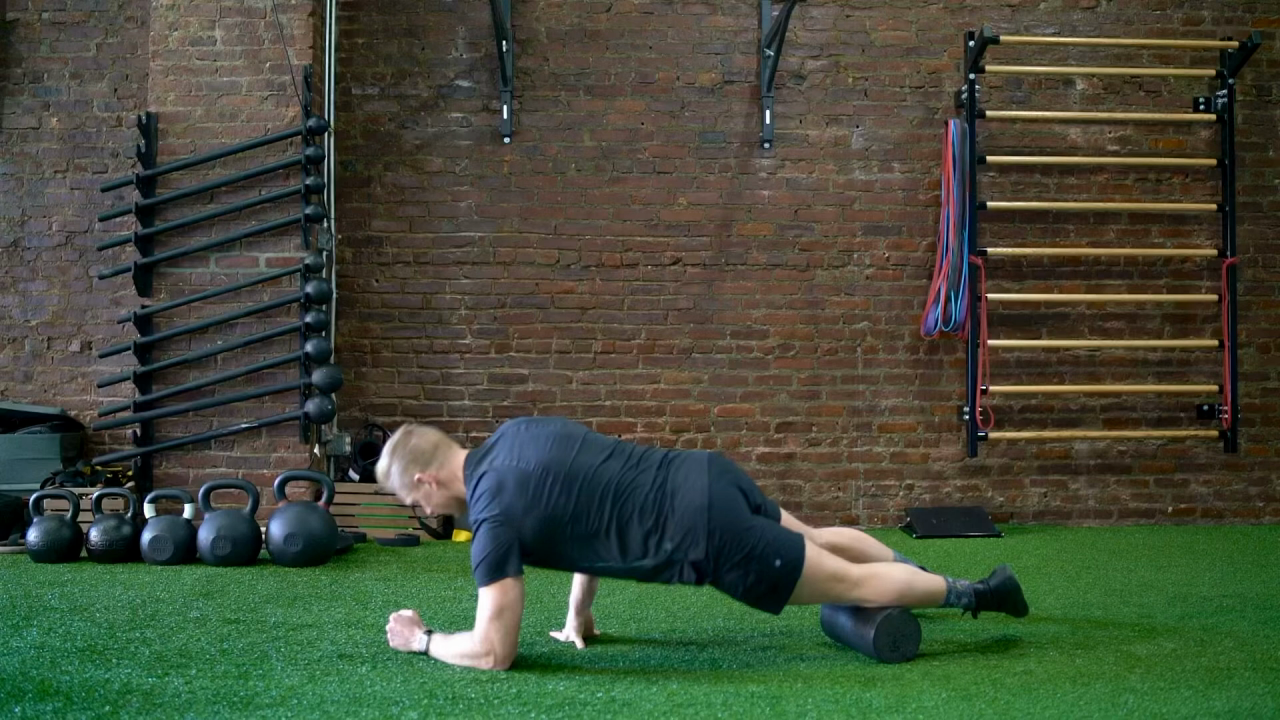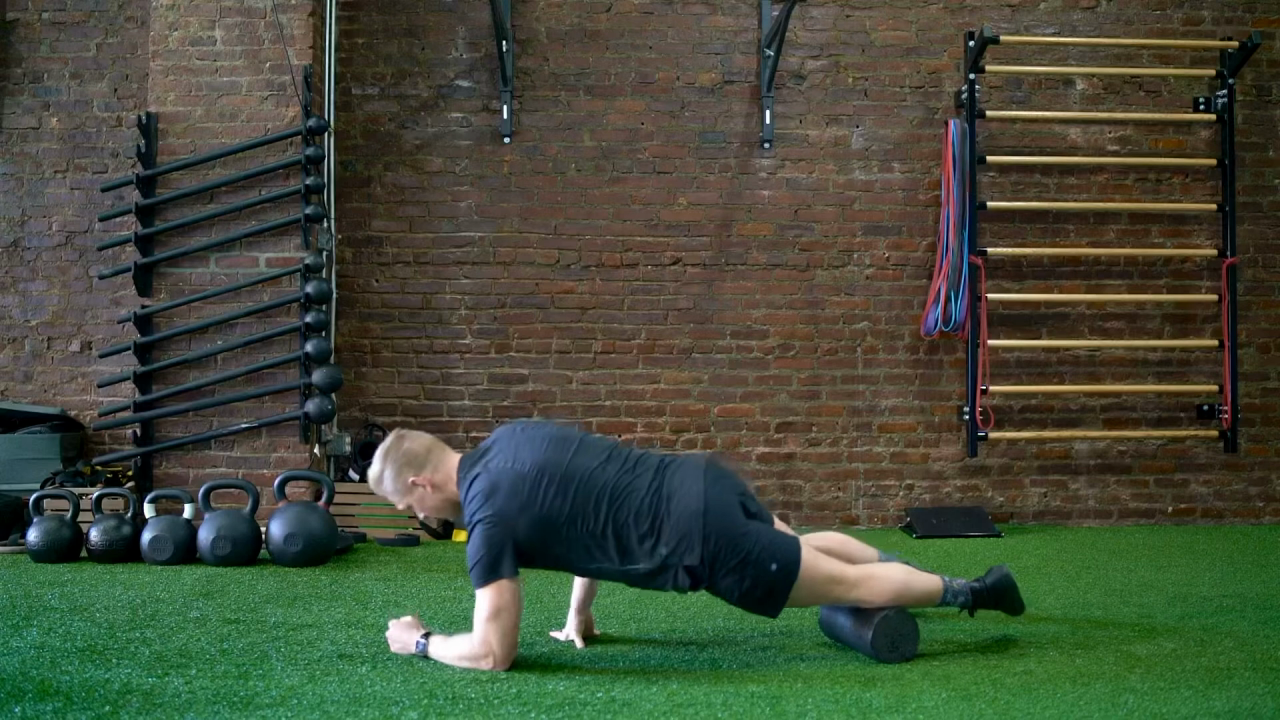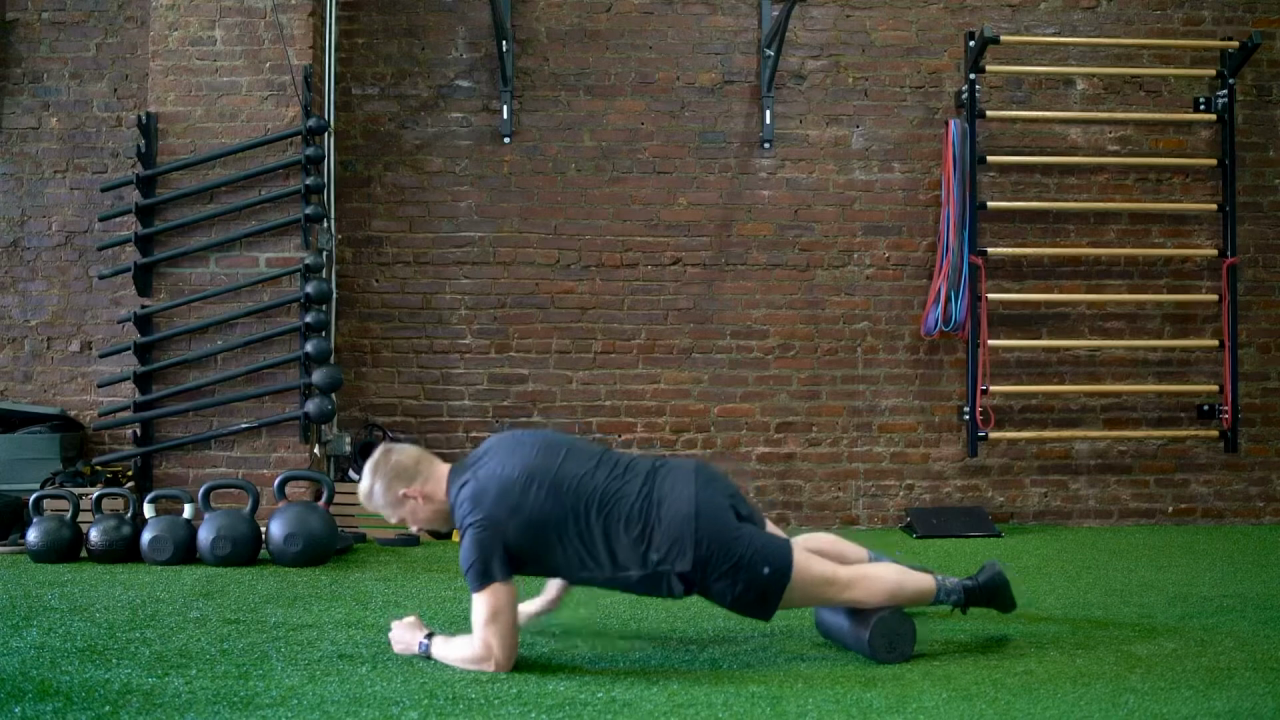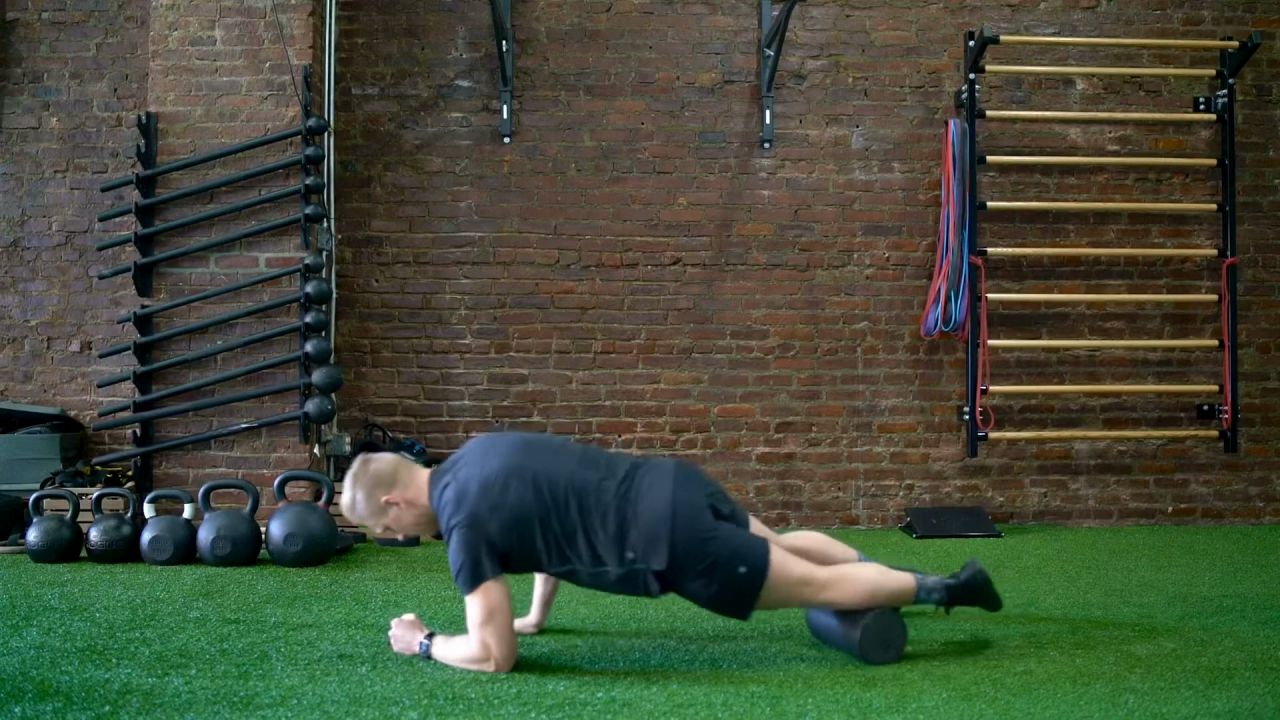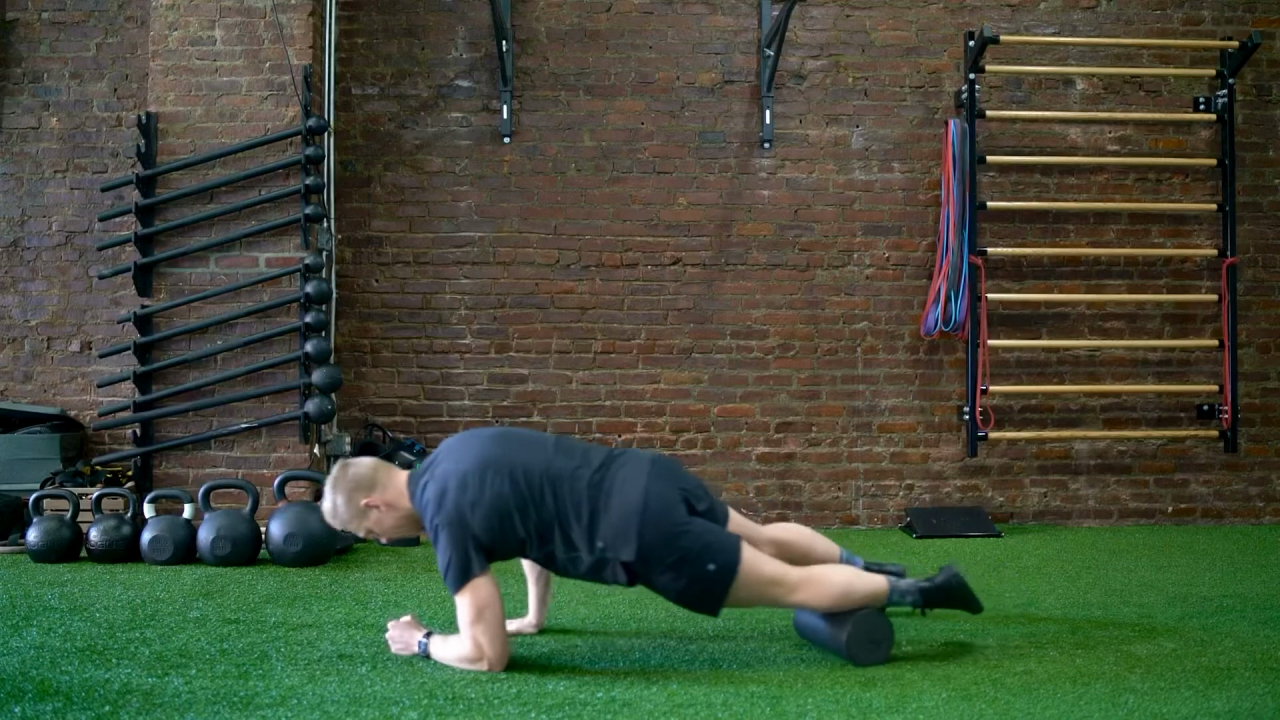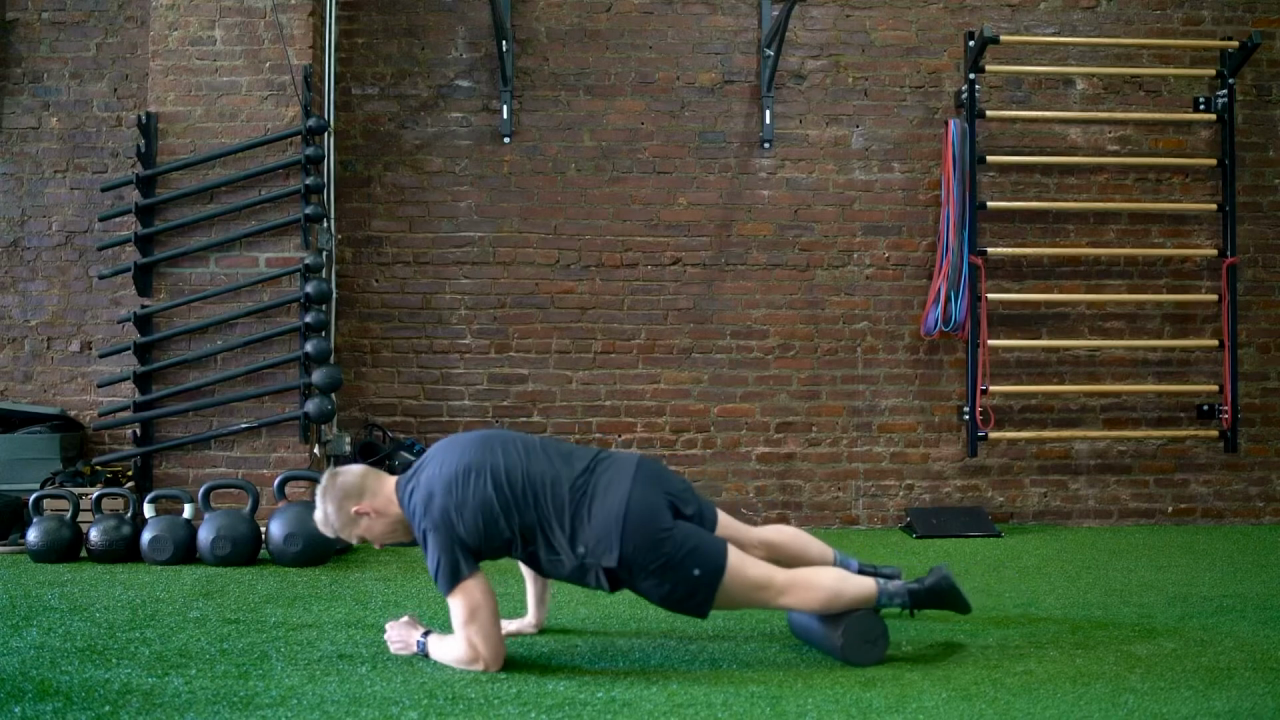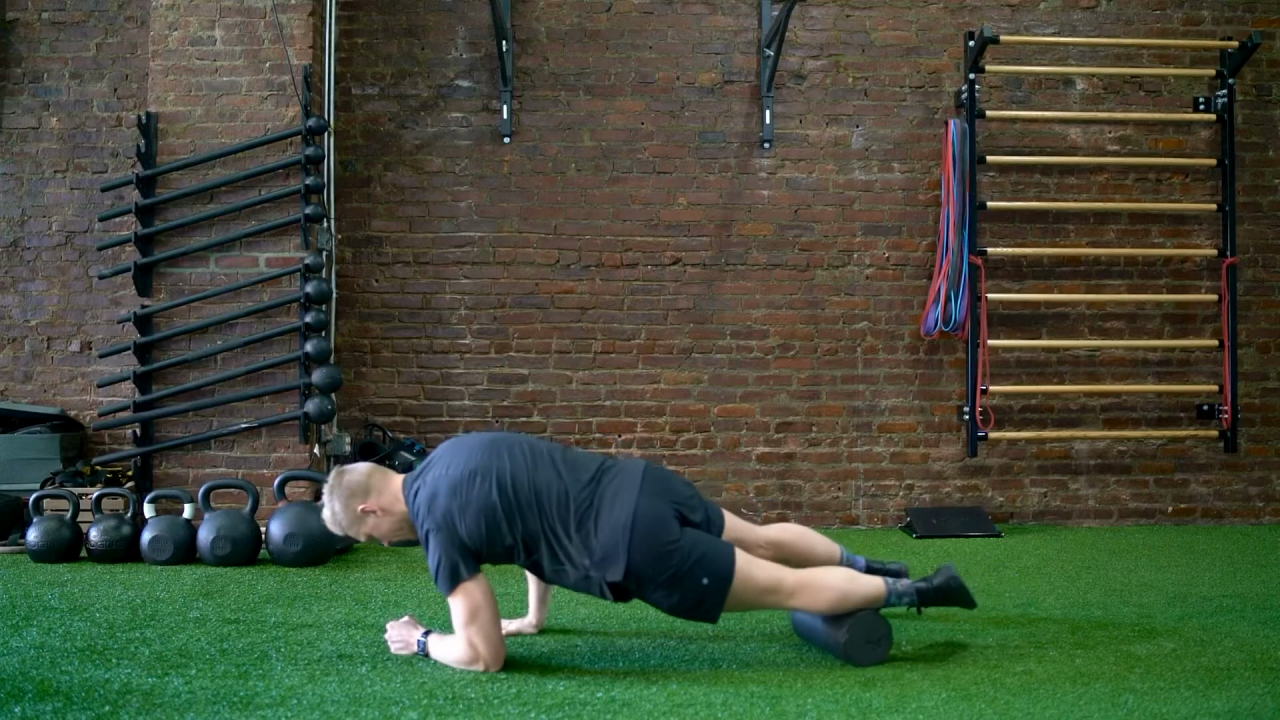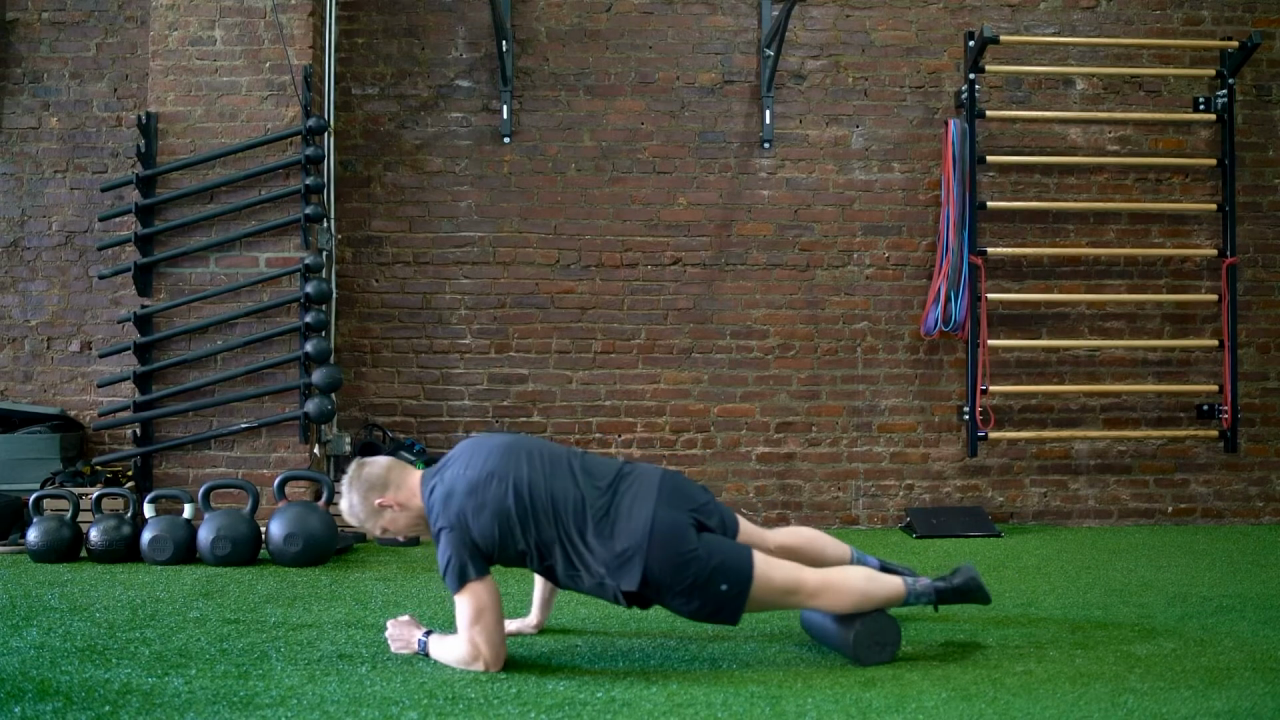
dt=0.2s
person 1, frame 1
left shoulder: (494, 514)
right shoulder: (515, 435)
left elbow: (493, 652)
left wrist: (423, 641)
right wrist: (579, 610)
left hip: (705, 531)
right hip: (705, 479)
left knee: (849, 586)
right knee: (812, 538)
left ankle: (976, 592)
right ankle: (911, 567)
person 1, frame 2
left shoulder: (490, 516)
right shoulder: (510, 440)
left elbow: (492, 653)
left wrist: (419, 642)
right wrist: (581, 611)
left hip: (702, 536)
right hip: (699, 484)
left knee: (846, 585)
right knee: (804, 542)
left ankle: (972, 591)
right ankle: (895, 568)
person 1, frame 3
left shoulder: (479, 521)
right shoulder: (497, 451)
left elbow: (494, 655)
left wrist: (424, 643)
right wrist: (544, 601)
left hip: (692, 540)
right hip: (691, 487)
left knee: (838, 586)
right knee: (791, 545)
left ankle: (963, 589)
right ankle: (886, 565)
person 1, frame 4
left shoulder: (464, 521)
right shoulder: (477, 455)
left elbow: (494, 654)
left wrist: (425, 644)
right wrist: (538, 614)
left hip: (670, 536)
right hip: (673, 486)
left knee: (816, 584)
right knee: (778, 543)
left ankle: (946, 588)
right ankle: (885, 573)
person 1, frame 5
left shoulder: (448, 519)
right shoulder: (456, 454)
left elbow: (488, 654)
left wrist: (420, 642)
right wrist: (536, 615)
left hip: (646, 529)
right hip: (650, 477)
left knee: (789, 586)
right knee: (763, 538)
left ankle: (918, 590)
right ankle: (865, 567)
person 1, frame 6
left shoulder: (436, 523)
right shoulder: (445, 458)
left elbow: (485, 655)
left wrist: (421, 642)
right wrist: (535, 616)
left hip: (630, 532)
right hip: (637, 478)
left knee: (776, 589)
right knee: (754, 538)
left ankle: (908, 593)
right ankle: (857, 568)
person 1, frame 7
left shoulder: (439, 525)
right shoulder: (454, 455)
left elbow: (484, 656)
left wrist: (422, 641)
right wrist: (535, 616)
left hip: (637, 543)
right hip: (644, 484)
left knee: (785, 588)
right knee: (759, 539)
left ankle: (917, 590)
right ankle: (863, 566)
person 1, frame 8
left shoulder: (452, 525)
right shoulder: (471, 453)
left elbow: (484, 656)
left wrist: (421, 640)
right wrist: (537, 617)
left hip: (656, 552)
right hip: (659, 491)
left knee: (804, 589)
right knee: (766, 540)
left ankle: (936, 588)
right ankle: (873, 564)
